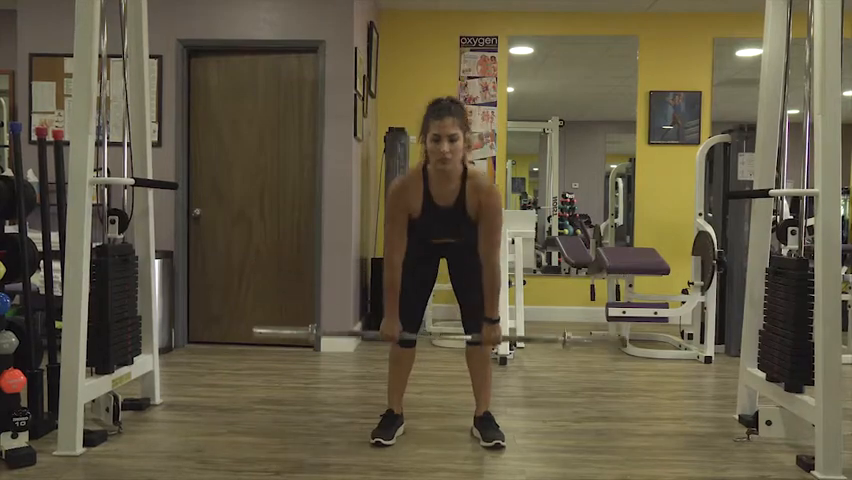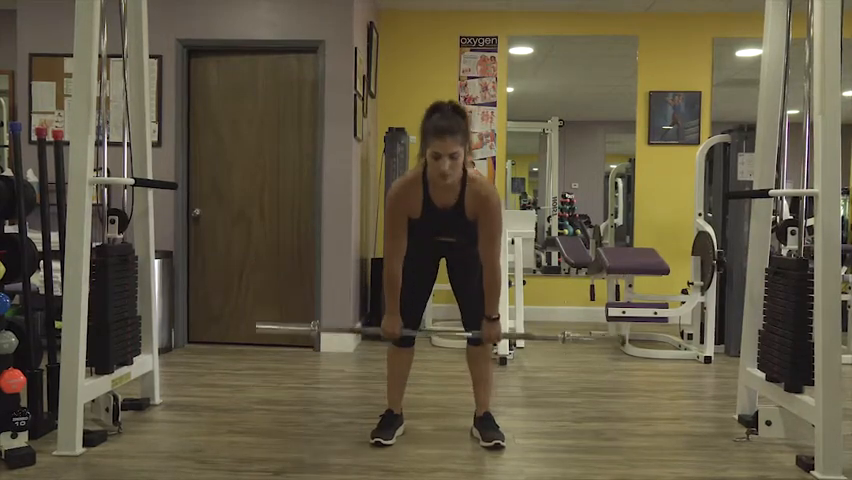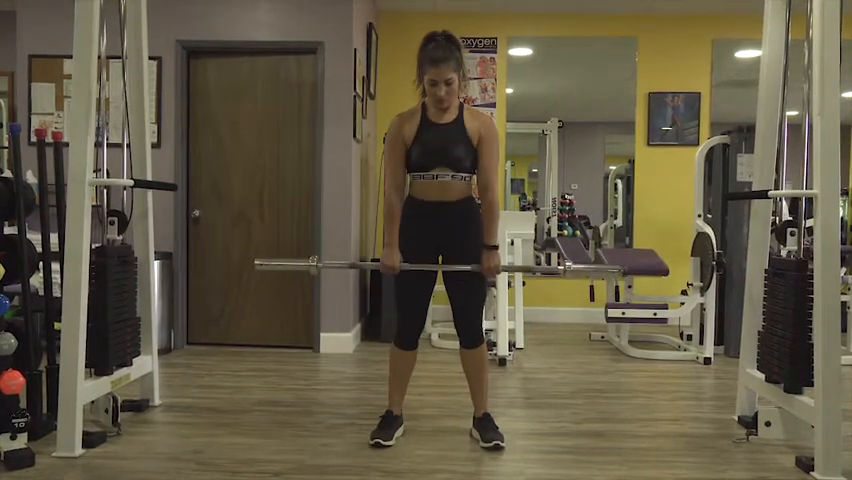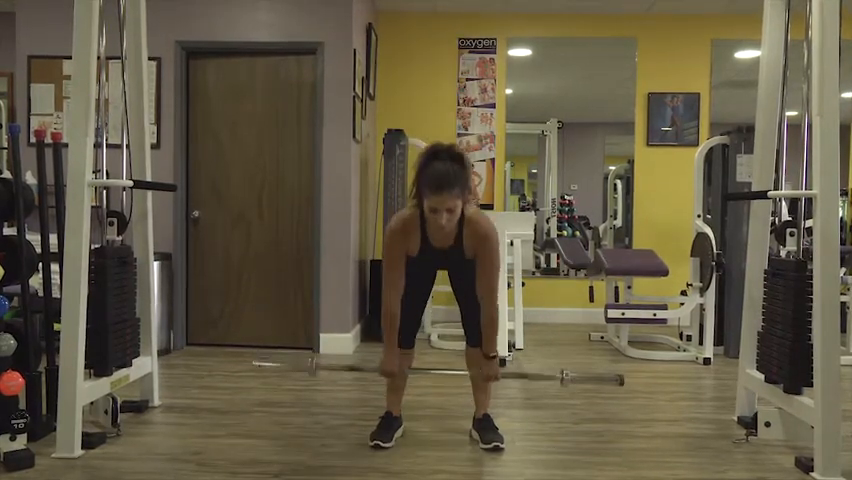
dt=1s
person 1, frame 1
left shoulder: (484, 189)
right shoulder: (403, 188)
left elbow: (490, 260)
right elbow: (394, 259)
left wrist: (492, 320)
right wrist: (390, 316)
left hip: (466, 249)
right hip: (420, 248)
left knee: (476, 329)
right knee: (405, 328)
left ankle: (482, 415)
right ankle: (394, 413)
person 1, frame 2
left shoulder: (484, 193)
right shoulder: (403, 191)
left elbow: (490, 262)
right elbow: (394, 259)
left wrist: (492, 318)
right wrist: (392, 313)
left hip: (465, 247)
right hip: (420, 246)
left knee: (477, 328)
right knee: (404, 328)
left ankle: (483, 416)
right ankle: (393, 414)
person 1, frame 3
left shoulder: (480, 124)
right shoulder: (403, 124)
left elbow: (489, 189)
right elbow: (393, 189)
left wrist: (491, 246)
right wrist: (390, 245)
left hip: (463, 224)
right hip: (416, 224)
left knee: (470, 326)
right knee: (408, 325)
left ankle: (482, 416)
right ankle: (393, 414)
person 1, frame 4
left shoulder: (482, 230)
right shoulder: (400, 228)
left elbow: (488, 303)
right elbow: (391, 299)
left wrist: (490, 355)
right wrist: (389, 351)
left hip: (464, 262)
right hip: (418, 262)
left knee: (476, 330)
right knee: (404, 330)
left ankle: (482, 418)
right ankle: (392, 415)
